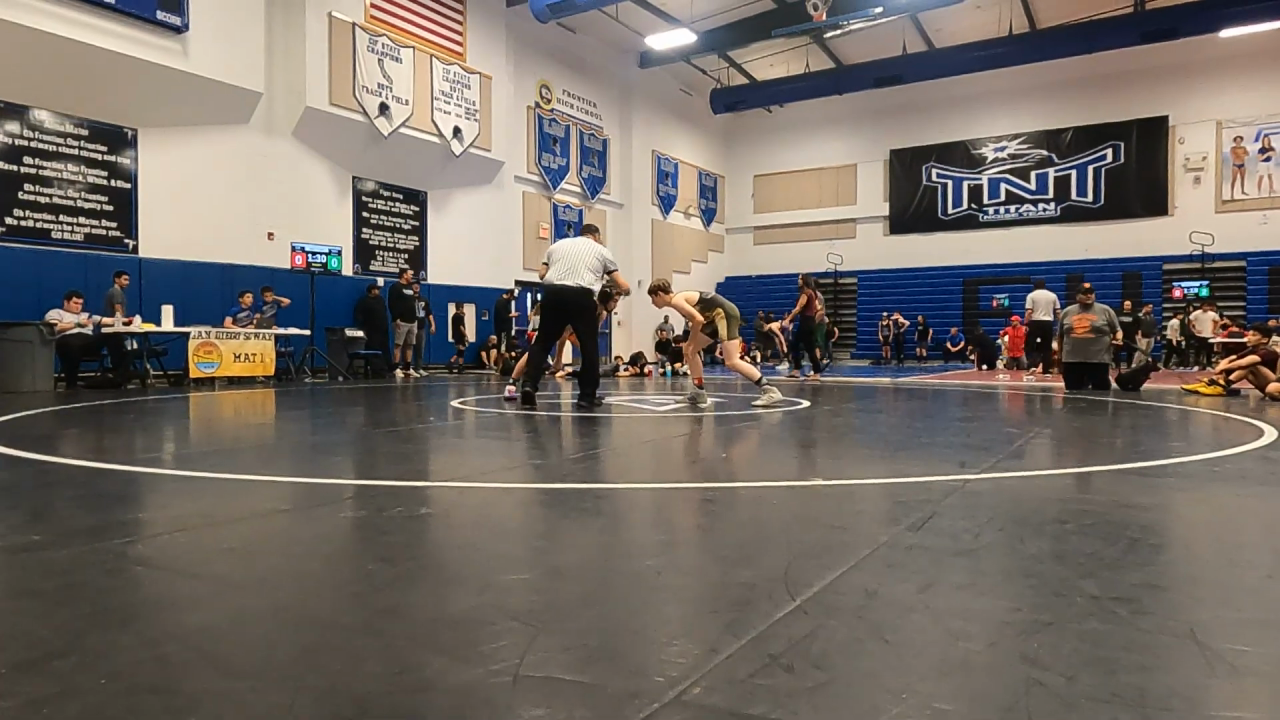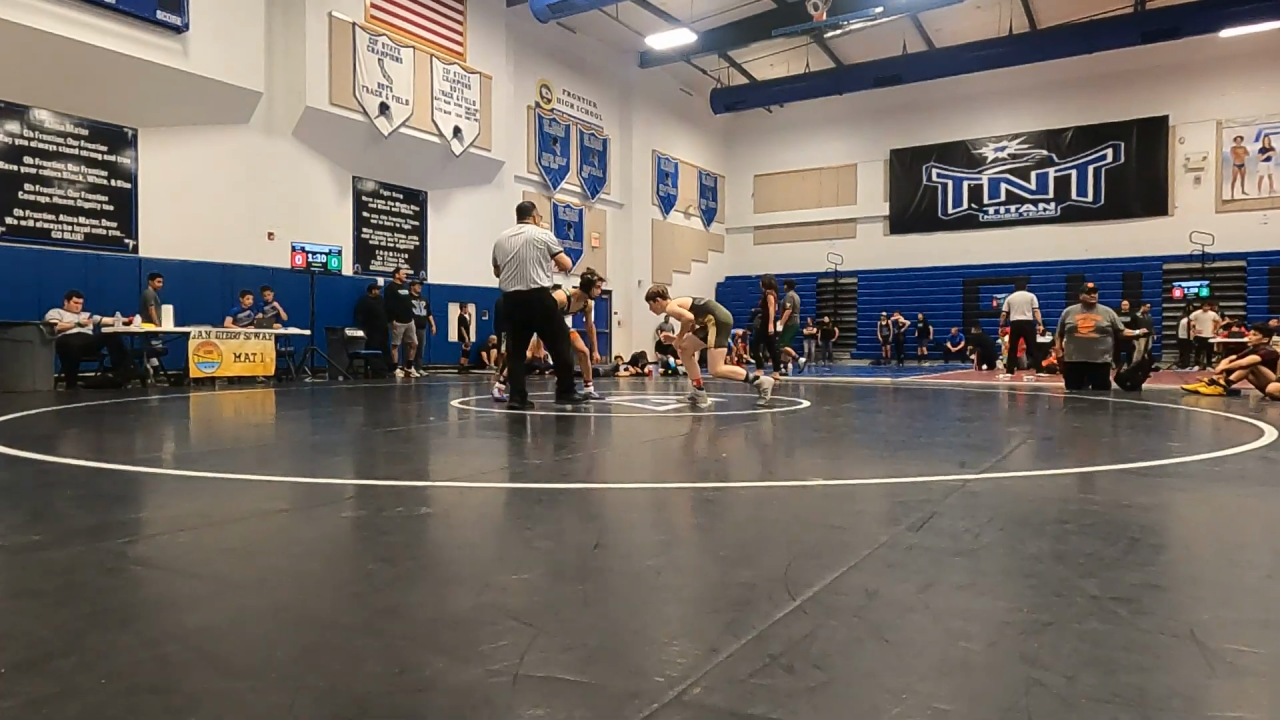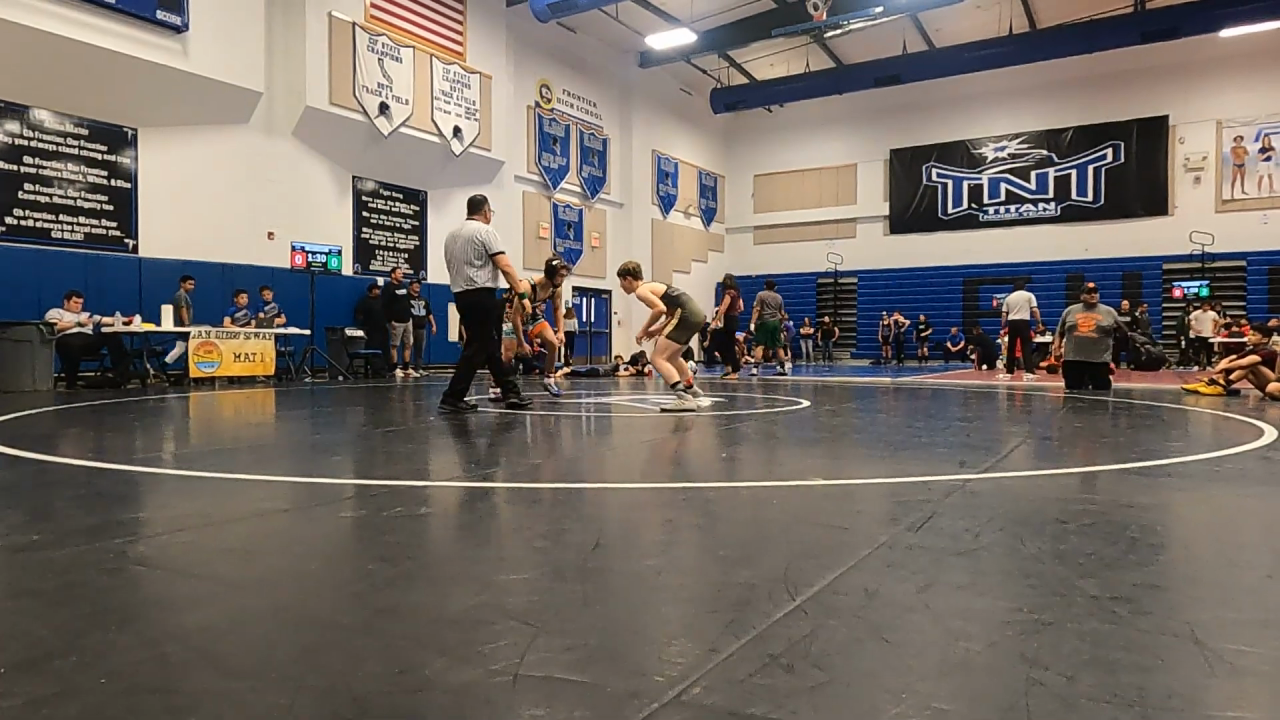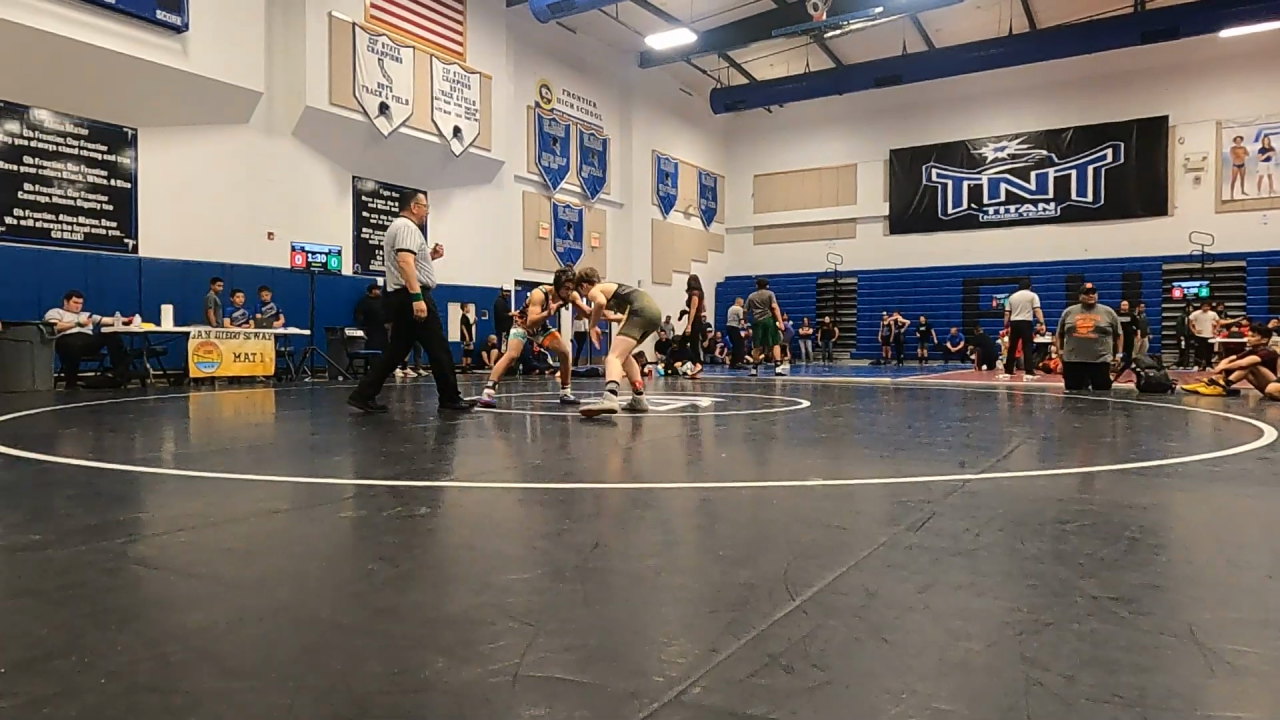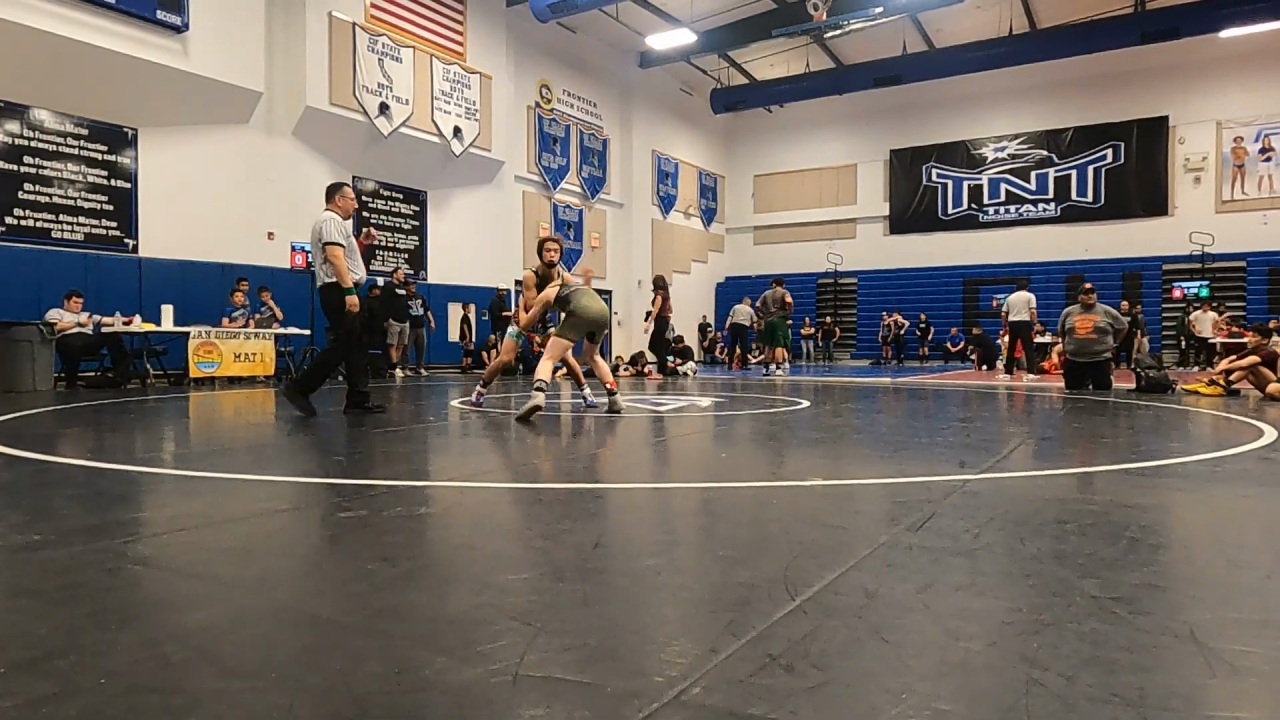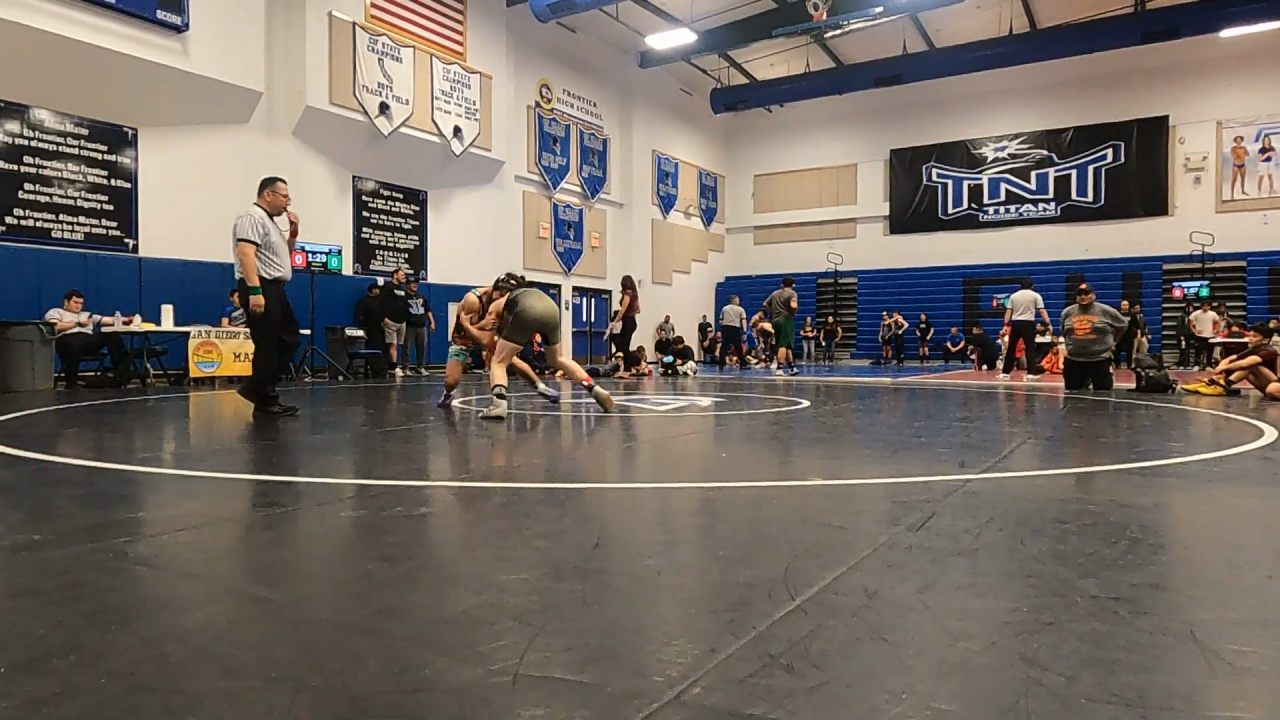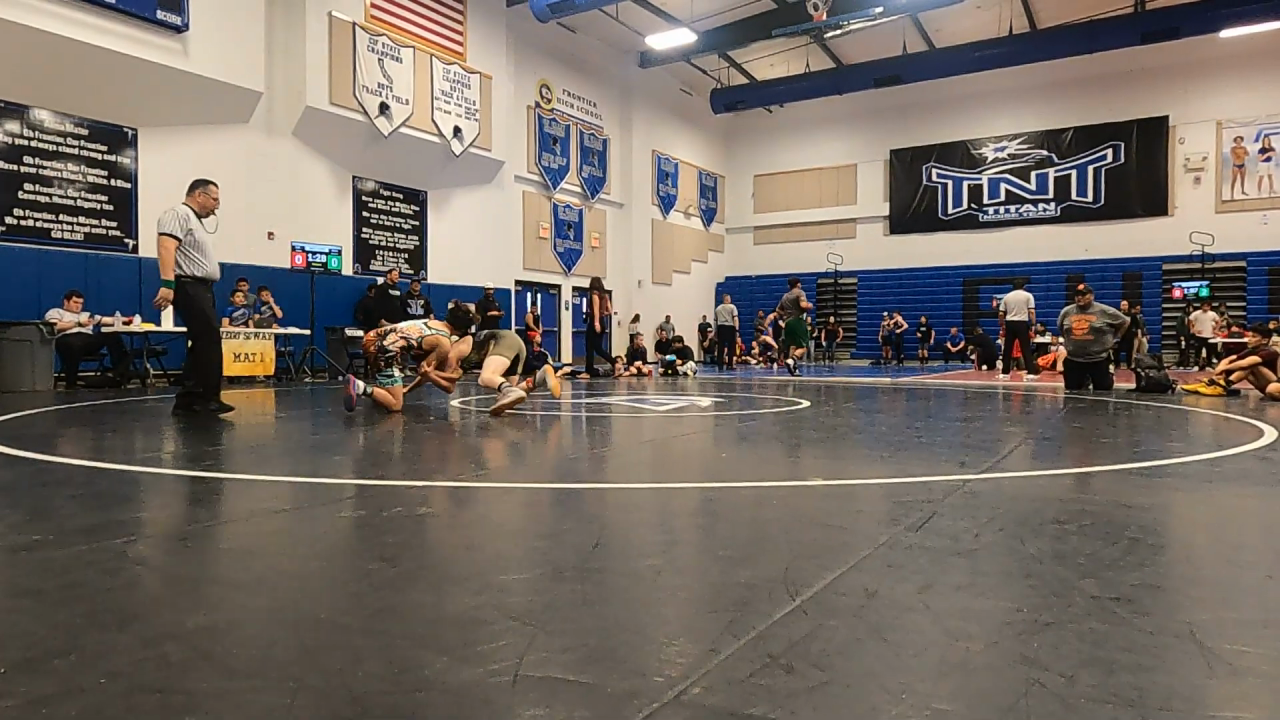
dt=0.5s
person 1, frame 1
left shoulder: (559, 245)
right shoulder: (602, 251)
left elbow: (542, 274)
right elbow: (622, 285)
right wrist: (626, 290)
left hip: (552, 293)
right hip: (581, 296)
left knee: (543, 342)
right knee: (589, 346)
left ankle: (529, 384)
right ankle: (587, 395)
person 1, frame 2
left shoulder: (501, 239)
right shoulder: (543, 235)
left elbow: (497, 272)
right elbow: (566, 266)
left hip: (511, 299)
right hip: (538, 297)
left knee: (516, 348)
right knee: (558, 342)
left ankle: (517, 396)
right ankle: (566, 391)
person 1, frame 3
left shoulder: (452, 235)
right shoulder: (485, 232)
left elbow: (451, 267)
right elbow: (505, 266)
right wrist: (522, 295)
left hip: (461, 296)
right hip: (481, 296)
left knee: (489, 346)
right knee: (478, 347)
left ankle: (511, 393)
right ankle: (452, 397)
person 1, frame 4
left shoulder: (397, 228)
right shoulder: (407, 228)
right elbow: (405, 264)
left wrist: (429, 257)
right wrist: (418, 298)
left hip: (398, 298)
right hip: (411, 298)
left knee: (397, 350)
right knee: (438, 348)
left ankle: (363, 395)
right ankle: (451, 400)
person 1, frame 5
left shoulder: (336, 222)
right shoulder: (332, 221)
right elbow: (335, 257)
left wrist: (361, 243)
right wrist: (349, 291)
left hip: (340, 292)
right hip: (338, 291)
left knee: (356, 346)
right knee: (344, 346)
left ankle: (358, 400)
right ankle: (298, 388)
person 1, frame 6
left shoulder: (270, 221)
right shoulder: (253, 217)
left elbow: (284, 255)
right elbow: (246, 254)
left wrist: (294, 232)
right wrist: (254, 291)
left hip: (274, 290)
right hip: (262, 290)
left knee: (289, 340)
right knee: (267, 346)
left ankle: (257, 389)
right ankle: (266, 402)
person 1, frame 7
left shoulder: (197, 222)
right shoulder: (179, 214)
right elbow: (166, 248)
left wrist: (209, 301)
right wrist: (168, 284)
left hip: (201, 289)
right hip: (189, 287)
left knee: (206, 343)
right knee: (209, 340)
left ankle: (189, 400)
right ankle: (205, 396)
